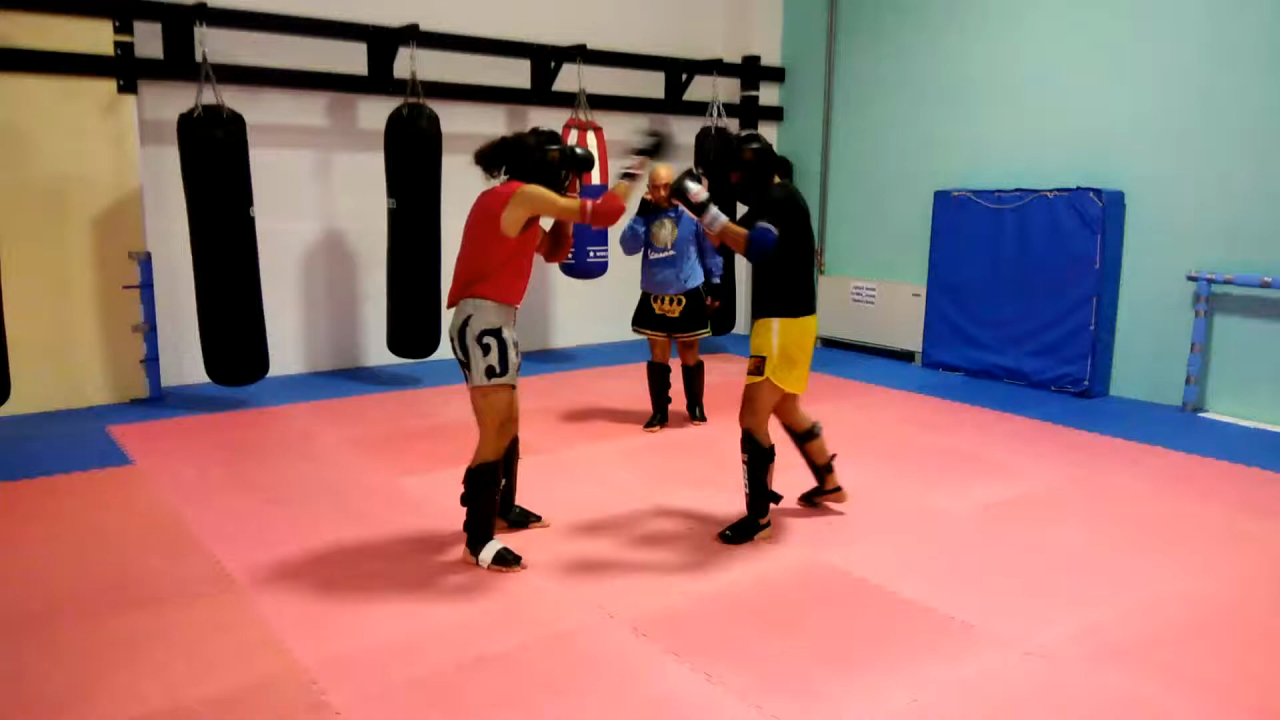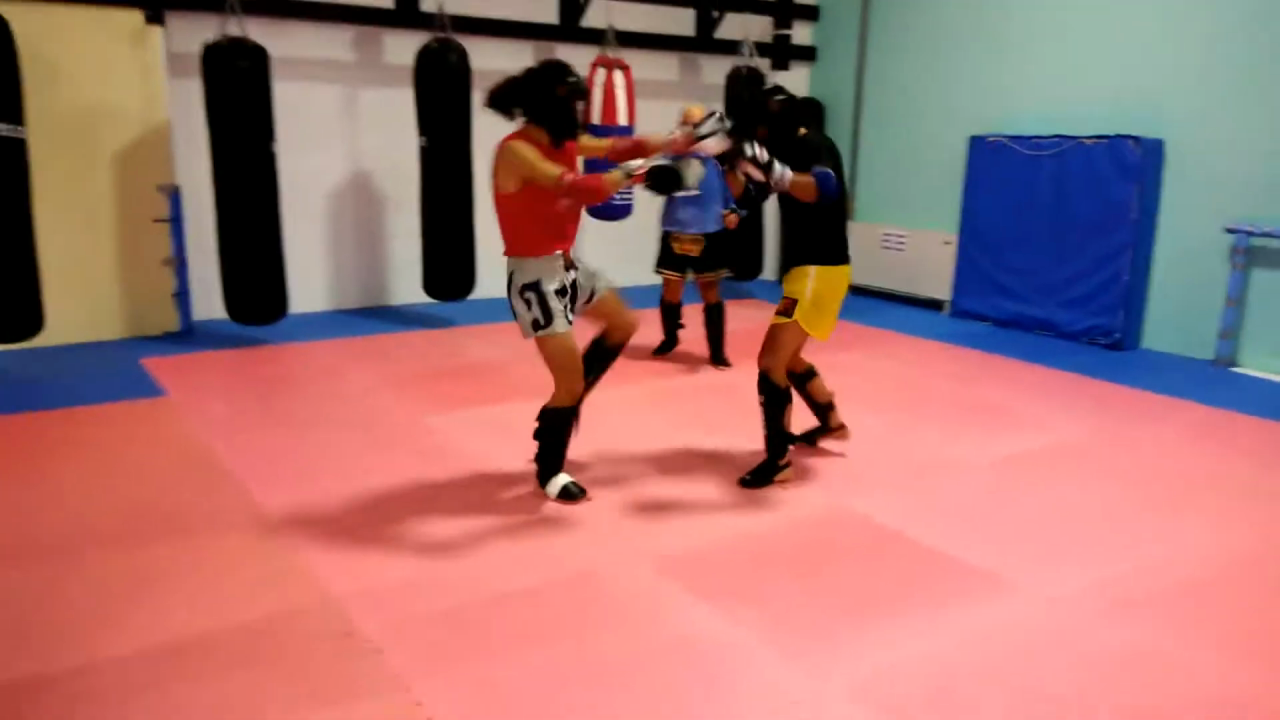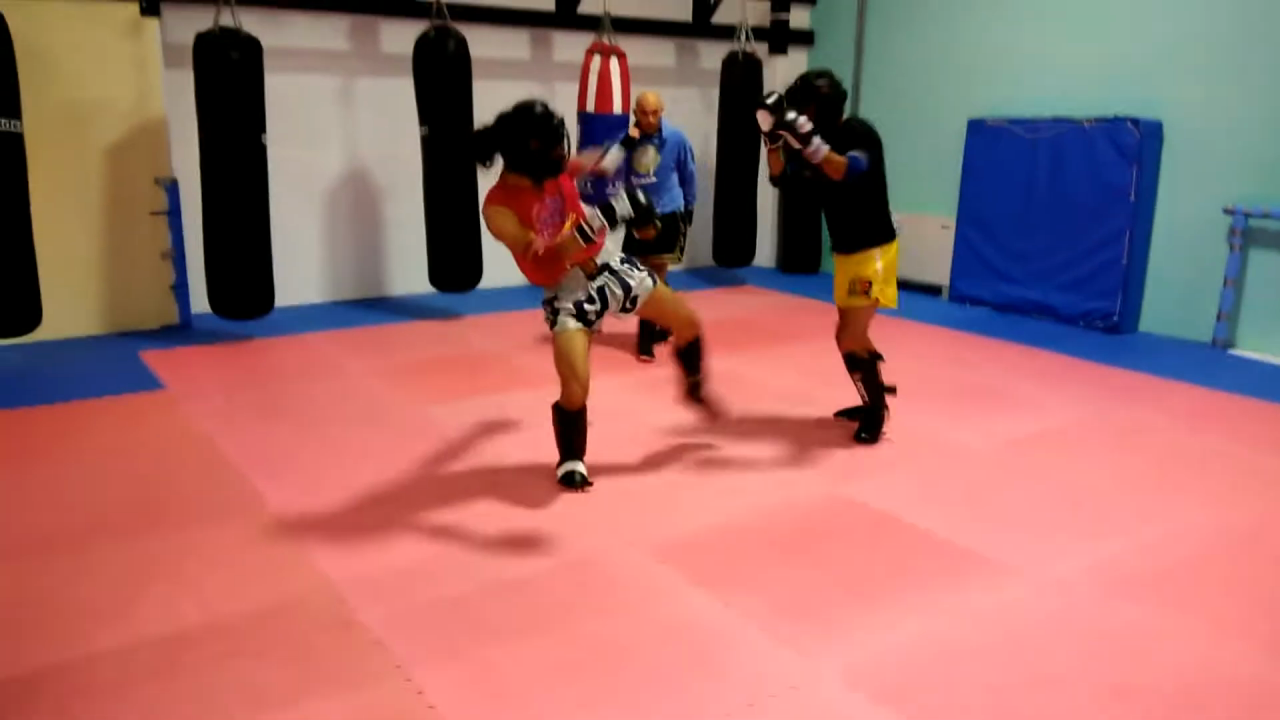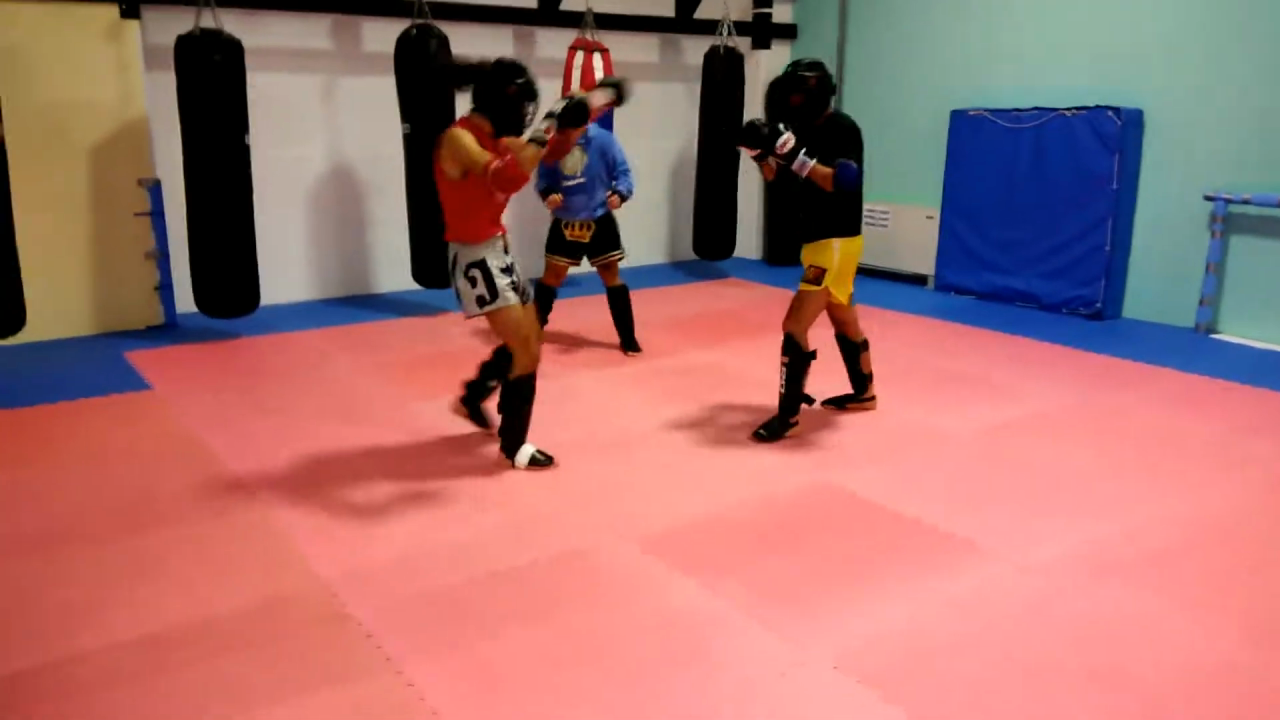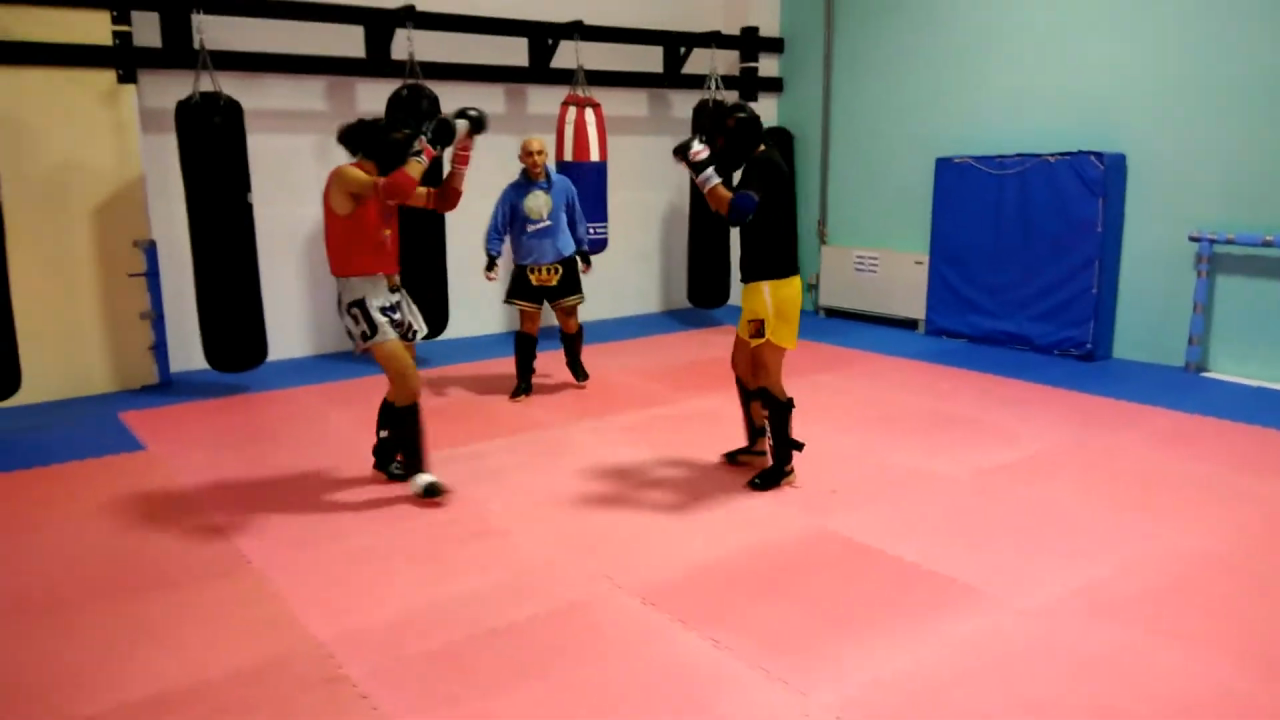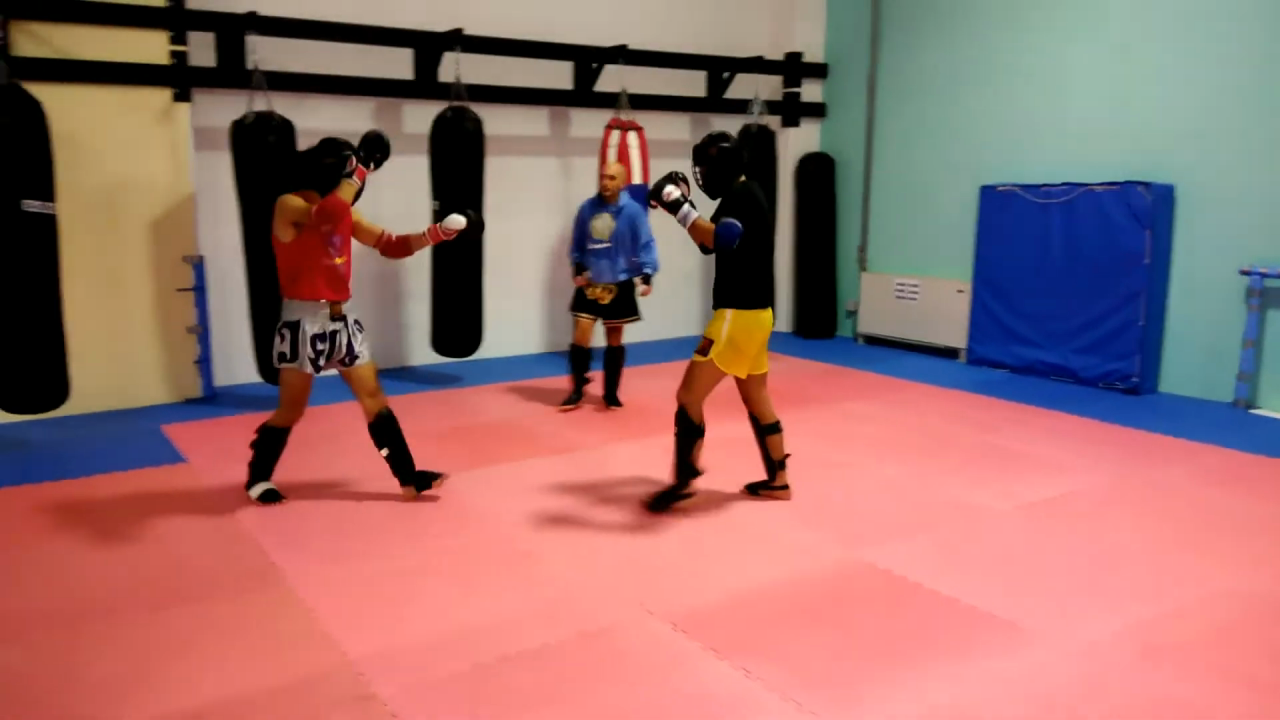
dt=0.5s
person 1, frame 1
left shoulder: (498, 199)
right shoulder: (525, 195)
left elbow: (555, 250)
right elbow: (603, 212)
left wrist: (566, 192)
right wrist: (636, 164)
left hip: (484, 321)
right hip: (486, 324)
left knee: (509, 423)
right knee: (495, 435)
left ankle: (503, 508)
right ankle: (478, 540)
person 1, frame 2
left shoulder: (561, 142)
right shoulder: (515, 151)
left elbow: (615, 147)
right elbow: (581, 190)
left wrist: (672, 142)
right wrist: (631, 172)
left hip: (566, 265)
right hip: (536, 277)
left knee: (625, 324)
right knee: (570, 378)
left ankle: (569, 406)
right ankle: (550, 471)
person 1, frame 3
left shoulder: (555, 172)
right shoulder: (499, 209)
right elbow: (551, 261)
left wrist: (596, 170)
right wrist: (601, 218)
left hip: (607, 266)
right hip: (565, 294)
left knee: (687, 322)
right knee: (576, 388)
left ankle: (693, 388)
right ankle: (571, 461)
person 1, frame 4
left shoulder: (493, 136)
right shoulder: (458, 139)
left elbow: (542, 153)
right elbow: (508, 179)
left wrist: (578, 118)
right wrist: (548, 129)
left hip: (497, 250)
right hip: (476, 258)
left knee: (527, 342)
right knee: (526, 351)
left ankle: (472, 397)
right ankle: (515, 444)
person 1, frame 5
left shoulder: (381, 184)
right shoulder: (344, 177)
left elbow: (443, 199)
right elbow: (400, 185)
left wrist: (461, 148)
right wrist: (427, 146)
left hip: (390, 291)
right hip: (362, 296)
left knee: (402, 383)
right knee: (408, 382)
left ankle: (386, 457)
right ankle: (416, 470)
person 1, frame 6
left shoulder: (346, 214)
right shoulder: (289, 206)
left elbow: (392, 246)
right elbow: (326, 215)
left wrist: (440, 231)
right wrist: (361, 168)
left hip: (342, 316)
right hip: (304, 318)
left knee: (373, 397)
right knee: (291, 411)
left ankle: (408, 474)
right ankle: (258, 478)
person 2, frame 1
left shoulder: (780, 199)
right shoulder: (770, 199)
left elbow: (757, 246)
right elbow: (736, 241)
left wrist: (706, 211)
right wrist: (702, 207)
left hip: (785, 323)
right hip: (782, 319)
left knee: (752, 417)
right knee: (787, 410)
left ankle: (758, 515)
right ankle: (828, 483)
person 2, frame 2
left shoulder: (814, 146)
right shoulder: (790, 151)
left elbow: (823, 190)
left wrist: (771, 171)
right wrist: (730, 158)
left hip: (820, 271)
right hip: (806, 268)
left knee: (770, 361)
right knee: (788, 357)
left ankle: (777, 459)
right ankle: (831, 421)
person 2, frame 3
left shoulder: (860, 133)
right shoulder: (820, 137)
left elbow: (853, 174)
right elbow: (782, 179)
left wrist: (807, 141)
right wrist: (772, 136)
left hip: (873, 252)
right hip: (845, 253)
left knee: (850, 340)
right knee: (853, 335)
left ankle: (875, 412)
right ankle: (873, 403)
person 2, frame 4
left shoulder: (842, 129)
right shoulder: (802, 129)
left elbow: (845, 183)
right elbow: (774, 176)
left wrist: (798, 159)
right wrist: (762, 152)
left hip: (838, 242)
right hip: (817, 240)
left knee: (794, 325)
right knee: (844, 321)
left ankle: (787, 414)
right ankle: (863, 392)
person 2, frame 5
left shoulder: (764, 164)
right shoulder: (757, 165)
left elbow: (738, 210)
right elbow: (728, 212)
left wrist: (704, 171)
right wrist: (703, 172)
left hip: (773, 286)
right hip: (762, 283)
left knee: (765, 376)
right knee: (742, 365)
left ankle: (783, 462)
right ankle: (756, 447)
person 2, frame 6
left shoulder: (741, 195)
right shoulder: (741, 196)
left elbow: (722, 240)
right elbow: (709, 244)
left wrist: (681, 208)
right wrist: (682, 208)
left hip: (739, 315)
right hip: (754, 313)
left knee: (689, 396)
right knee: (756, 399)
left ankle: (683, 483)
right ankle: (777, 479)
person 3, frame 1
left shoulder: (692, 214)
right shoulder: (646, 213)
left elbow: (710, 251)
right elbow: (629, 247)
left wrist: (713, 285)
right wrist: (642, 213)
left hip: (689, 296)
right hip: (654, 298)
left knee: (689, 356)
right knee: (658, 357)
left ankle: (696, 407)
right ankle: (659, 411)
person 3, frame 2
left shoulder: (717, 155)
right shoulder: (673, 154)
left wrist: (734, 211)
right wrist: (672, 152)
left hip: (709, 238)
right hip: (675, 236)
left knee: (711, 296)
right knee: (670, 295)
left ankle: (717, 352)
right ankle: (670, 338)
person 3, frame 3
left shoulder: (675, 140)
right shoulder: (627, 141)
left elbow: (689, 177)
left wrist: (687, 211)
right wrist: (625, 146)
left hip: (666, 219)
left knee: (654, 280)
left ankle: (646, 342)
right ankle: (659, 329)
person 3, frame 4
left shoulder: (603, 139)
right shoulder: (555, 143)
left elbow: (622, 170)
right elbow: (543, 178)
left wrist: (620, 192)
right wrist: (547, 193)
left hip: (599, 221)
right hip: (564, 223)
left knee: (612, 279)
right knee: (551, 277)
left ankle: (627, 337)
person 3, frame 5
left shoulder: (563, 186)
right shoulder: (512, 192)
left elbow: (576, 220)
right elbow: (498, 228)
left wrist: (583, 250)
right wrist: (492, 258)
left hip: (563, 265)
right hip: (528, 268)
left knee: (569, 322)
right knee: (528, 326)
left ankle: (575, 364)
right ankle: (524, 381)
person 3, frame 6
left shoulder: (633, 211)
right shoulder: (587, 208)
left elbow: (645, 246)
right elbow: (577, 244)
left wrist: (647, 275)
right wrist: (578, 268)
left hip: (620, 285)
right hip: (590, 285)
left knee: (614, 340)
right knee: (580, 338)
left ankle: (611, 392)
right ankle: (577, 389)
